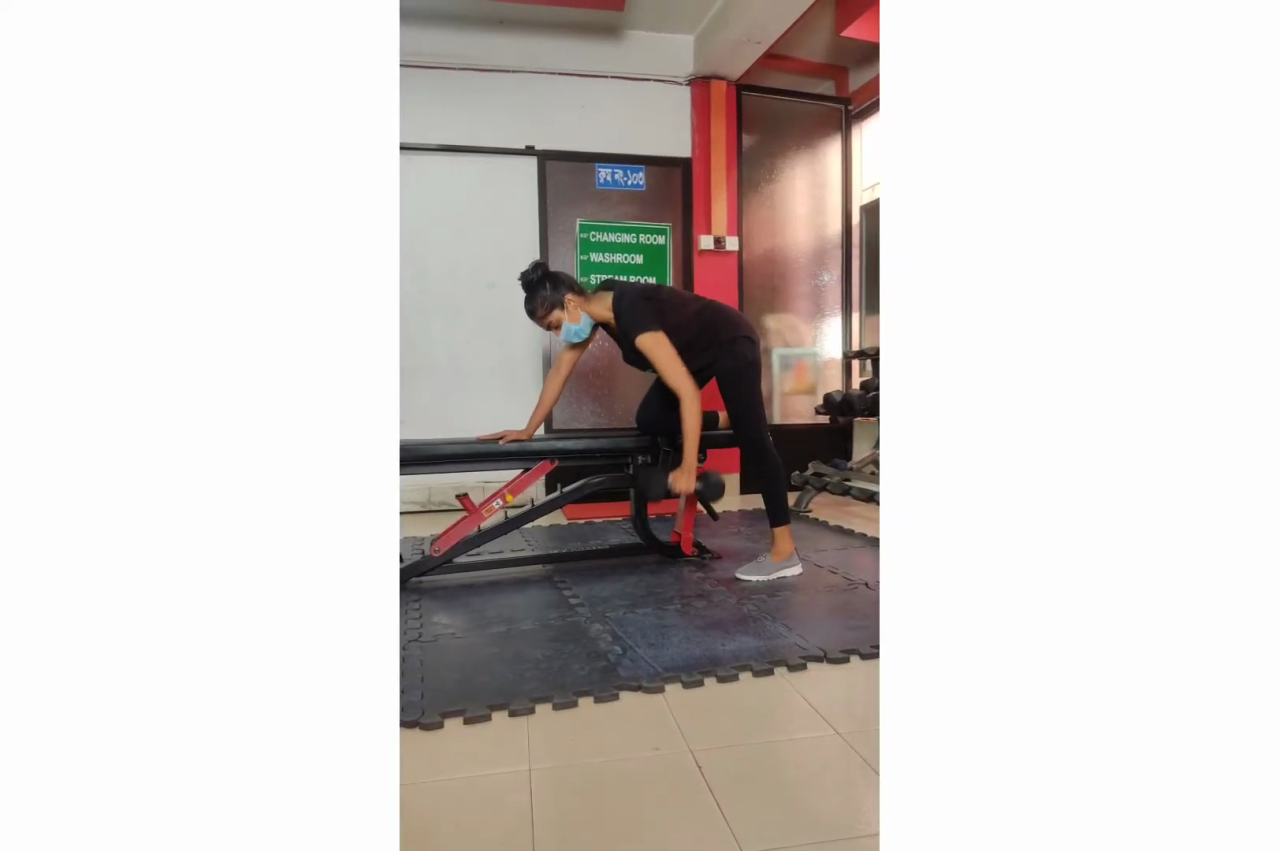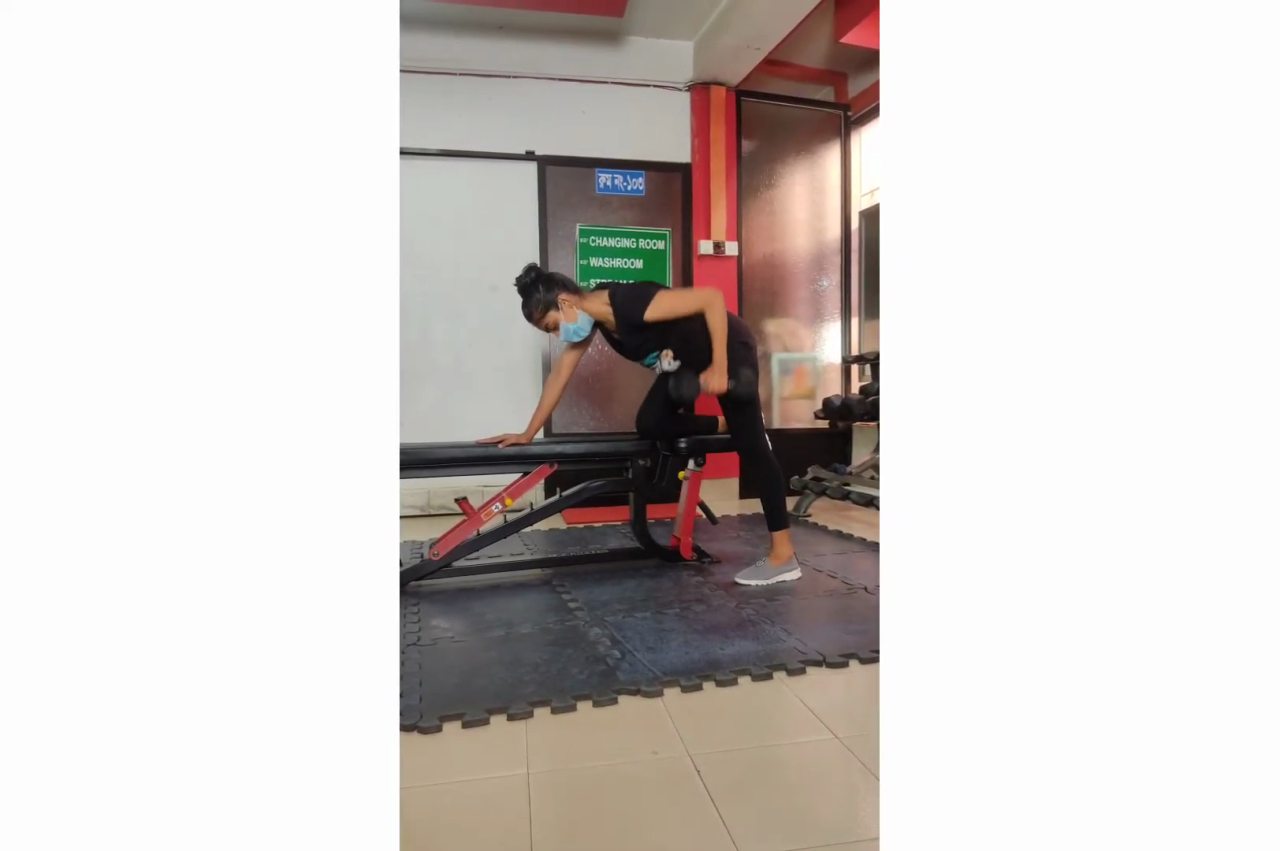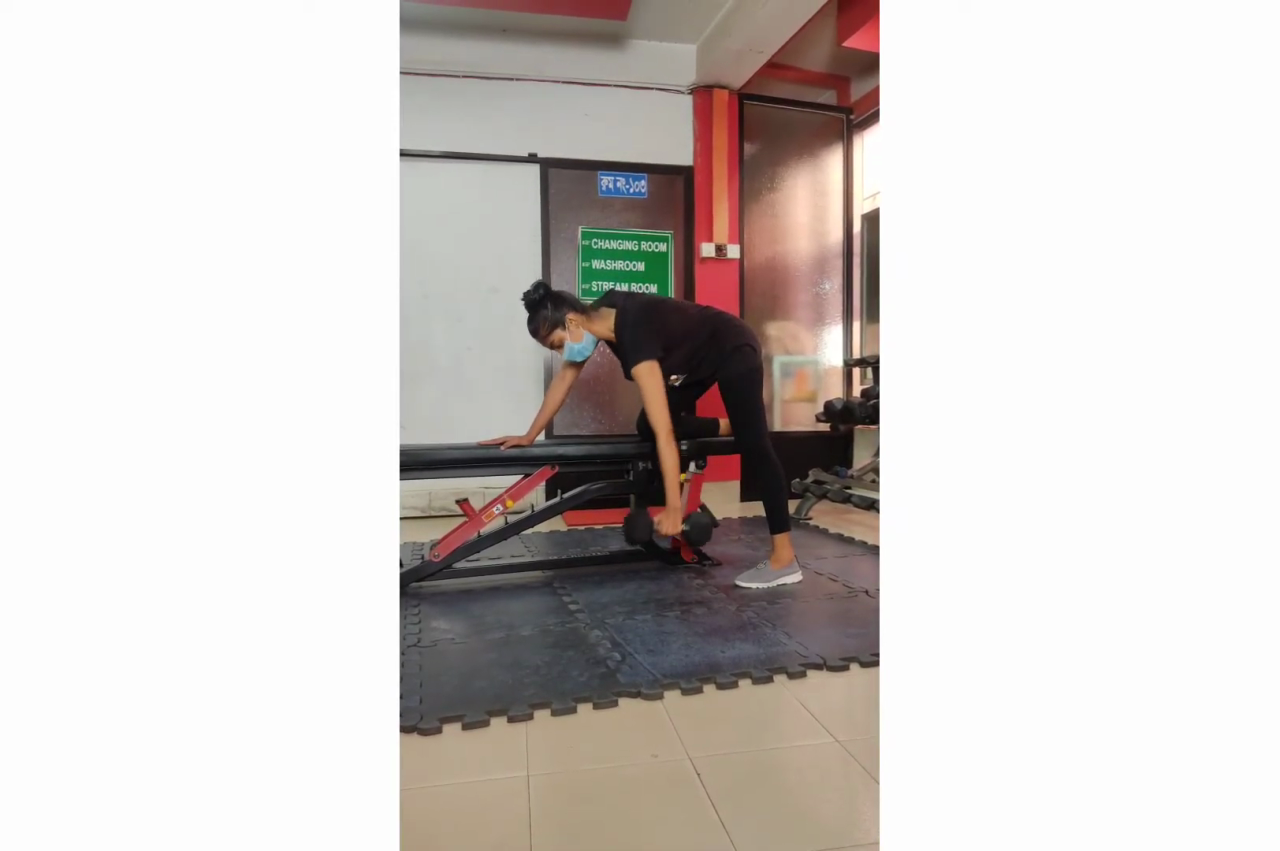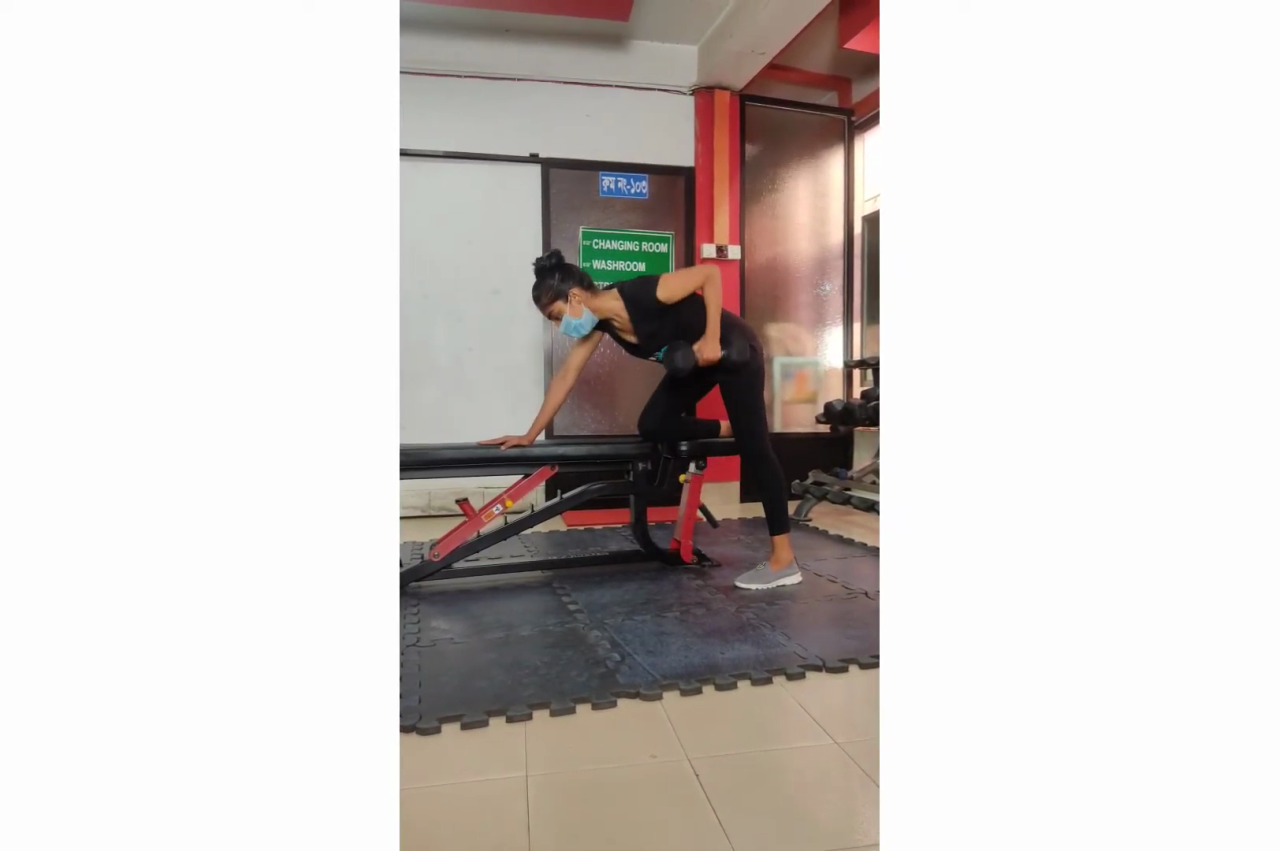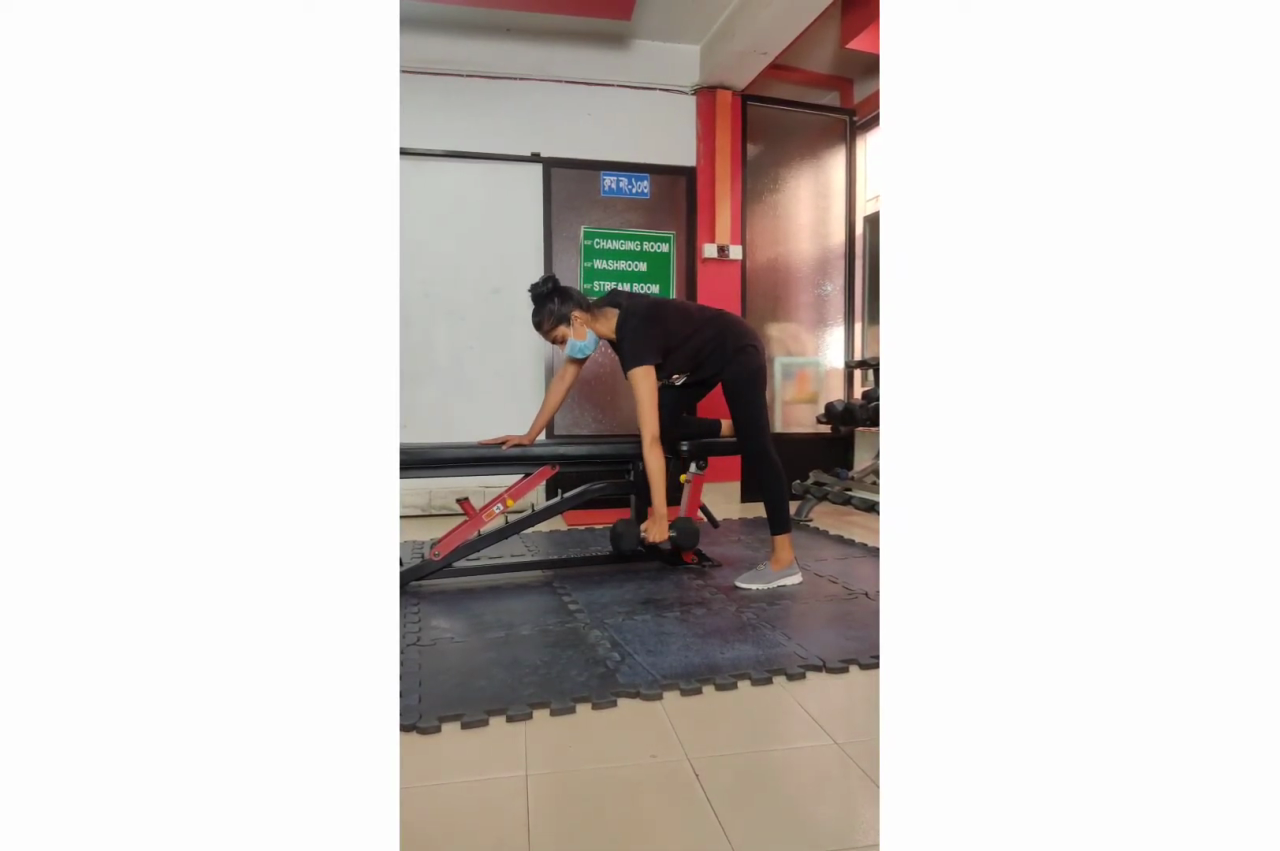
dt=1s
person 1, frame 1
left shoulder: (633, 315)
right shoulder: (596, 305)
left elbow: (687, 391)
right elbow: (561, 368)
left wrist: (688, 468)
right wrist: (528, 430)
left hip: (731, 343)
right hip: (695, 351)
left knee: (753, 443)
right knee: (650, 421)
left ankle: (784, 551)
right ankle: (732, 420)
person 1, frame 2
left shoulder: (629, 305)
right shoulder: (591, 310)
left elbow: (712, 298)
right elbow: (561, 372)
left wrist: (719, 369)
right wrist: (528, 434)
left hip: (729, 345)
right hip: (690, 355)
left knee: (750, 447)
right knee: (650, 426)
left ankle: (783, 556)
right ankle: (734, 422)
person 1, frame 3
left shoulder: (634, 336)
right shoulder: (598, 315)
left elbow: (665, 432)
right elbow: (565, 377)
left wrist: (673, 508)
right wrist: (529, 436)
left hip: (733, 350)
right hip: (695, 357)
left knee: (754, 449)
right knee: (647, 429)
left ankle: (784, 558)
right ankle: (732, 427)
person 1, frame 4
left shoulder: (641, 295)
right shoulder: (600, 316)
left elbow: (710, 273)
right elbow: (567, 375)
left wrist: (711, 339)
right wrist: (530, 436)
right hip: (692, 358)
left knee: (754, 450)
right knee: (653, 427)
left ankle: (784, 559)
right ankle: (733, 428)
person 1, frame 5
left shoulder: (635, 336)
right shoulder: (601, 312)
left elbow: (650, 439)
right elbow: (565, 376)
left wrist: (660, 515)
right wrist: (530, 436)
left hip: (736, 351)
right hip: (699, 358)
left knee: (755, 449)
right knee: (662, 422)
left ankle: (784, 560)
right ankle: (733, 428)
